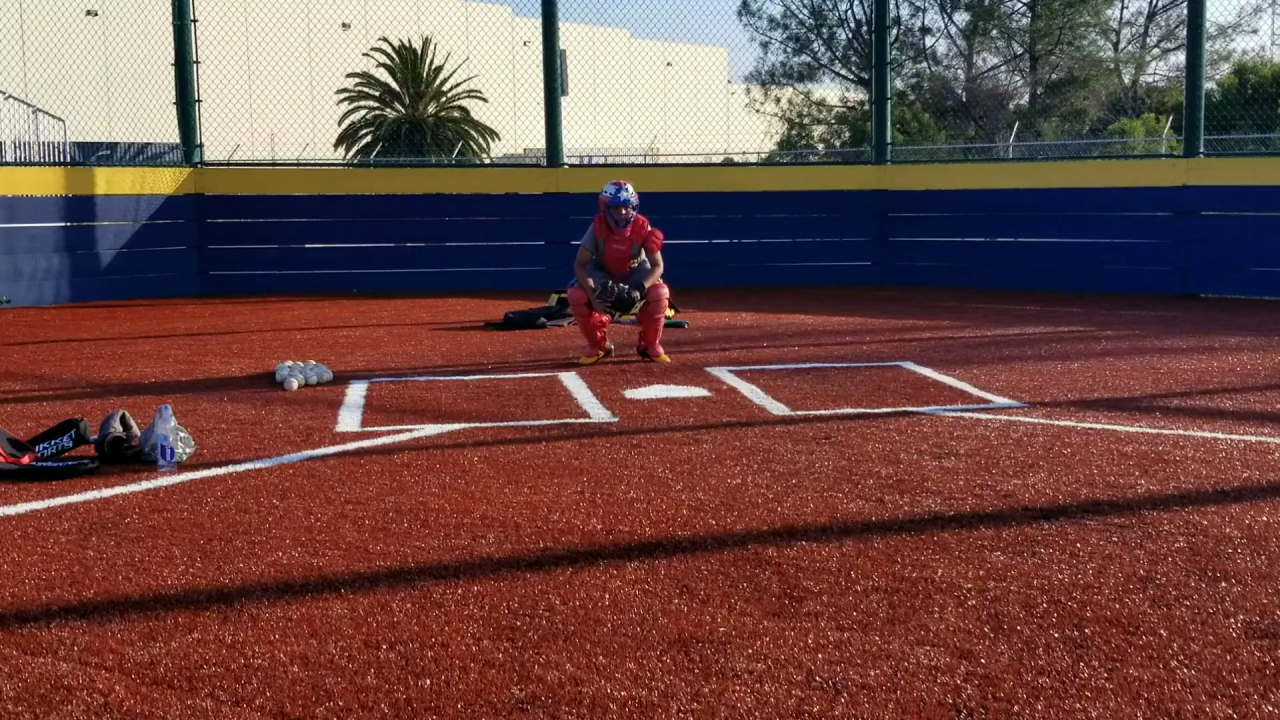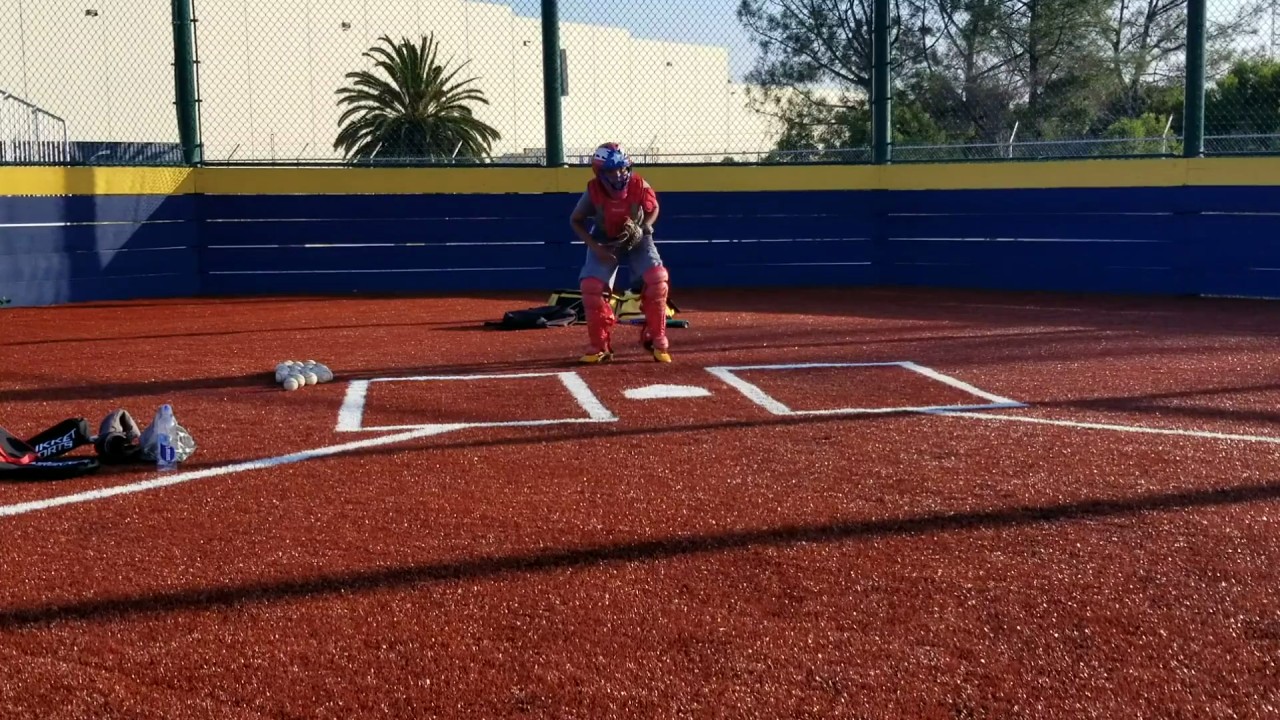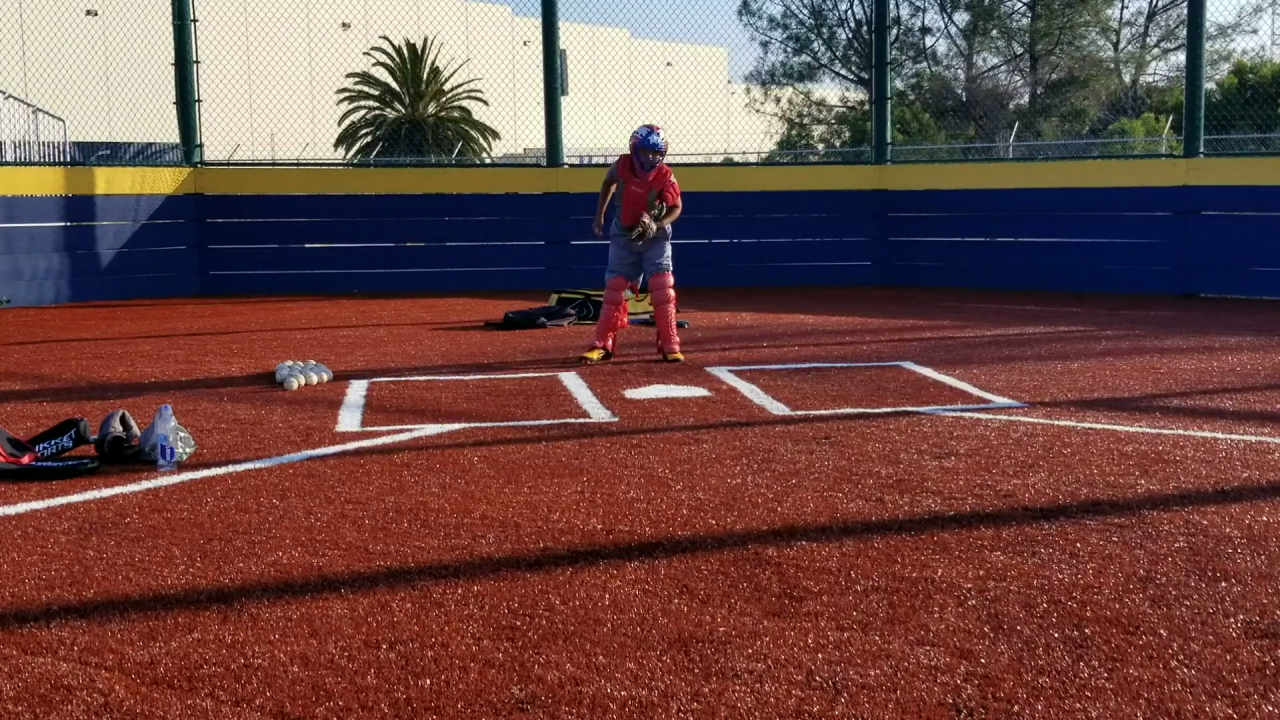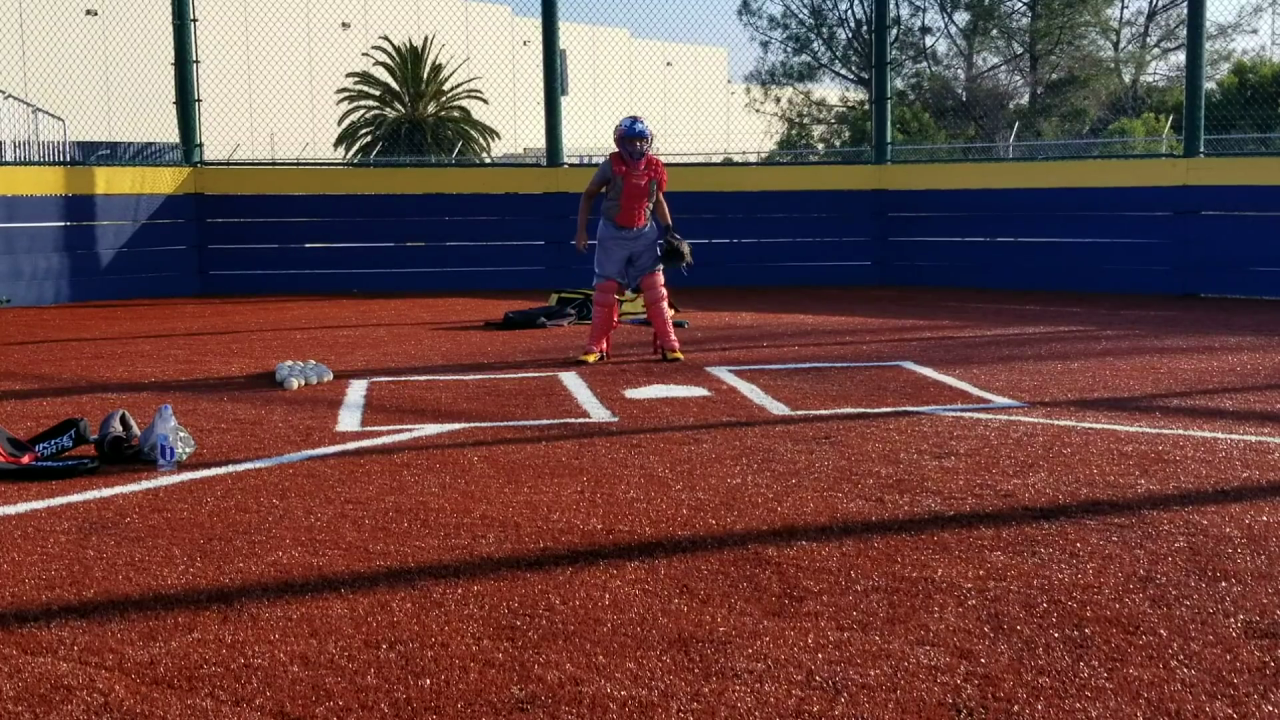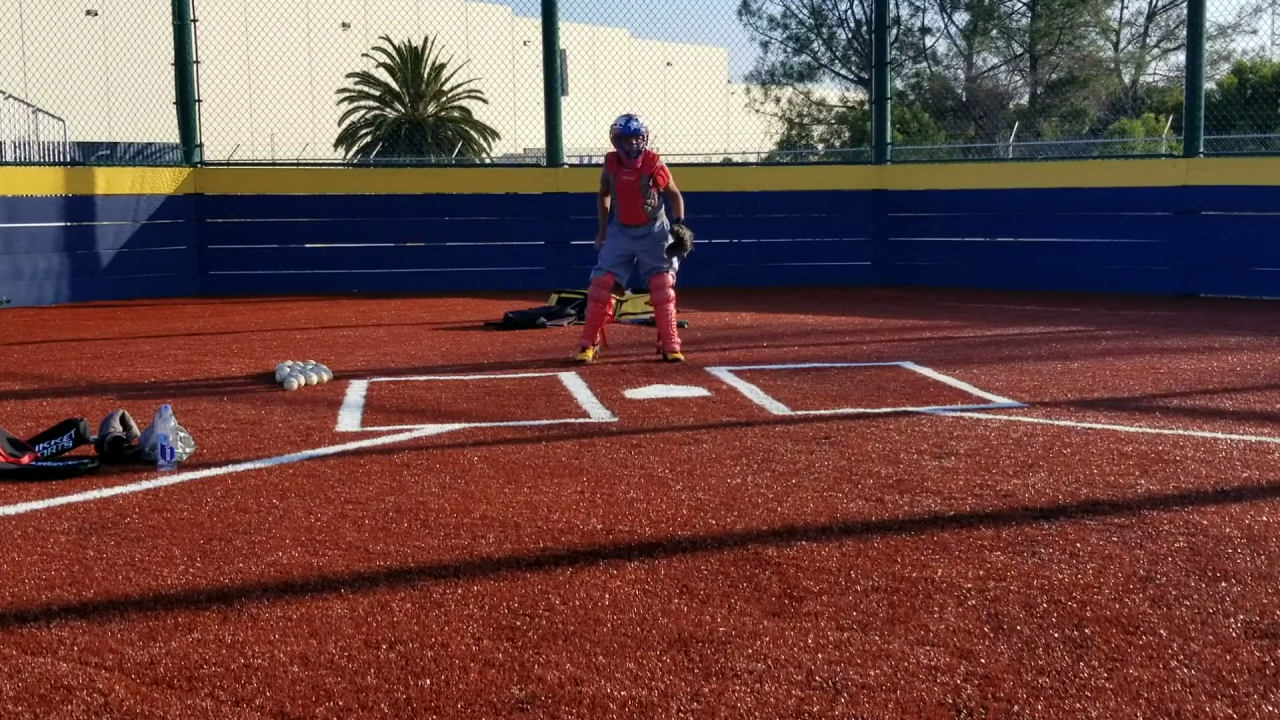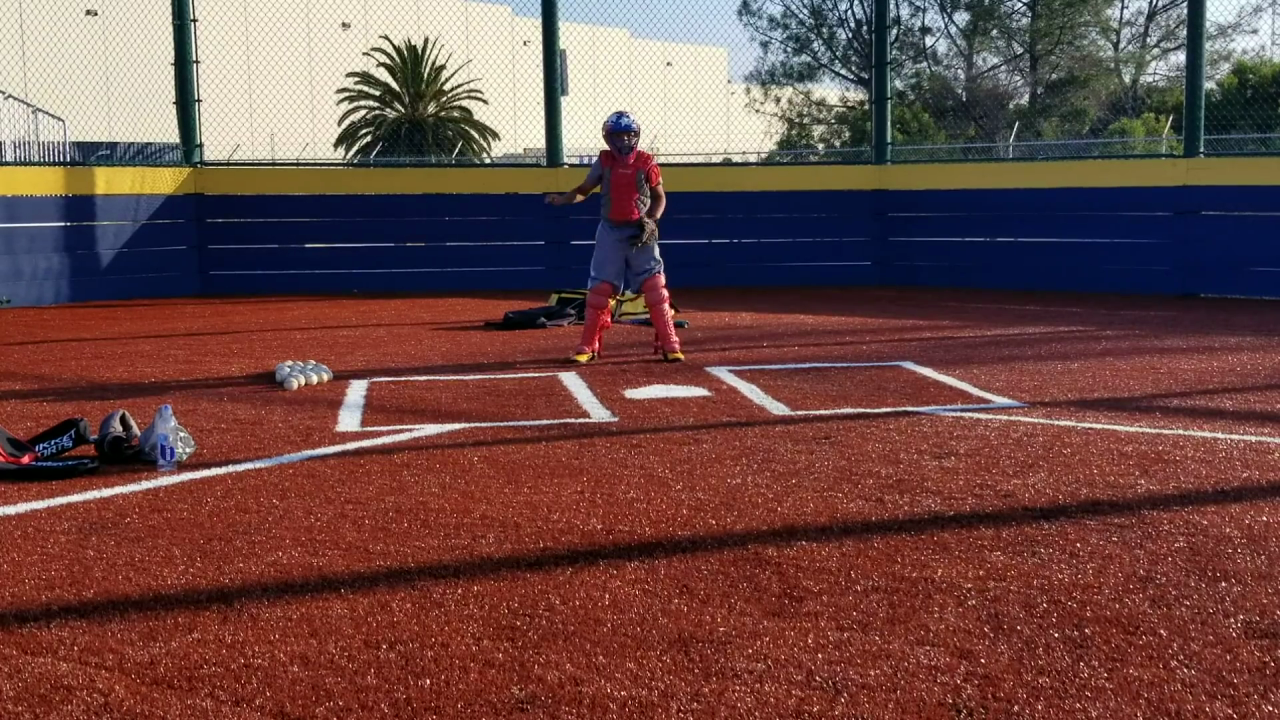
dt=0.5s
person 1, frame 1
left shoulder: (643, 228)
right shoulder: (598, 227)
left elbow: (658, 265)
right elbow: (581, 265)
left wrist: (640, 289)
right wrist: (593, 294)
left hip: (636, 272)
right hip: (603, 272)
left knee: (659, 294)
right knee: (577, 295)
left ankle: (651, 347)
right ankle: (598, 347)
person 1, frame 2
left shoulder: (639, 186)
right shoulder: (593, 192)
left elbow: (654, 208)
right elbow: (575, 221)
left wrist: (642, 229)
right wrist: (594, 246)
left hip: (636, 238)
right hip: (604, 241)
left knee: (657, 280)
right knee: (591, 287)
left ankle: (656, 340)
right ankle: (599, 348)
person 1, frame 3
left shoulder: (665, 177)
right shoulder: (622, 165)
left elbow: (676, 207)
right elbow: (608, 184)
left wrist: (658, 225)
right wrist: (599, 215)
left hip: (653, 235)
right hip: (622, 233)
left knee: (662, 287)
right knee: (615, 286)
left ankle: (670, 347)
right ankle: (602, 345)
person 1, frame 4
left shoulder: (655, 168)
right shoulder: (611, 165)
left elbow: (658, 201)
right elbow: (589, 195)
left wrist: (670, 231)
right wrist: (581, 229)
left hip: (644, 233)
right hip: (613, 233)
left knee: (654, 288)
right knee: (605, 289)
left ankle: (668, 345)
right ankle: (596, 348)
person 1, frame 5
left shoulder: (654, 164)
right shoulder: (611, 164)
left elbow: (674, 195)
right elbow: (604, 196)
left wrist: (679, 224)
right wrist: (603, 229)
left hip: (653, 231)
right hip: (621, 231)
left knee: (663, 287)
right knee: (601, 282)
left ankle: (670, 346)
right ankle: (589, 343)
person 1, frame 6
left shoulder: (646, 162)
right shoulder: (603, 162)
left elbow: (660, 197)
right elbow: (583, 190)
left wrist: (652, 220)
right wrist: (563, 198)
left hip: (639, 233)
right hip: (611, 232)
left knee: (656, 287)
right knee: (599, 289)
left ankle: (670, 346)
right ankle: (588, 347)
